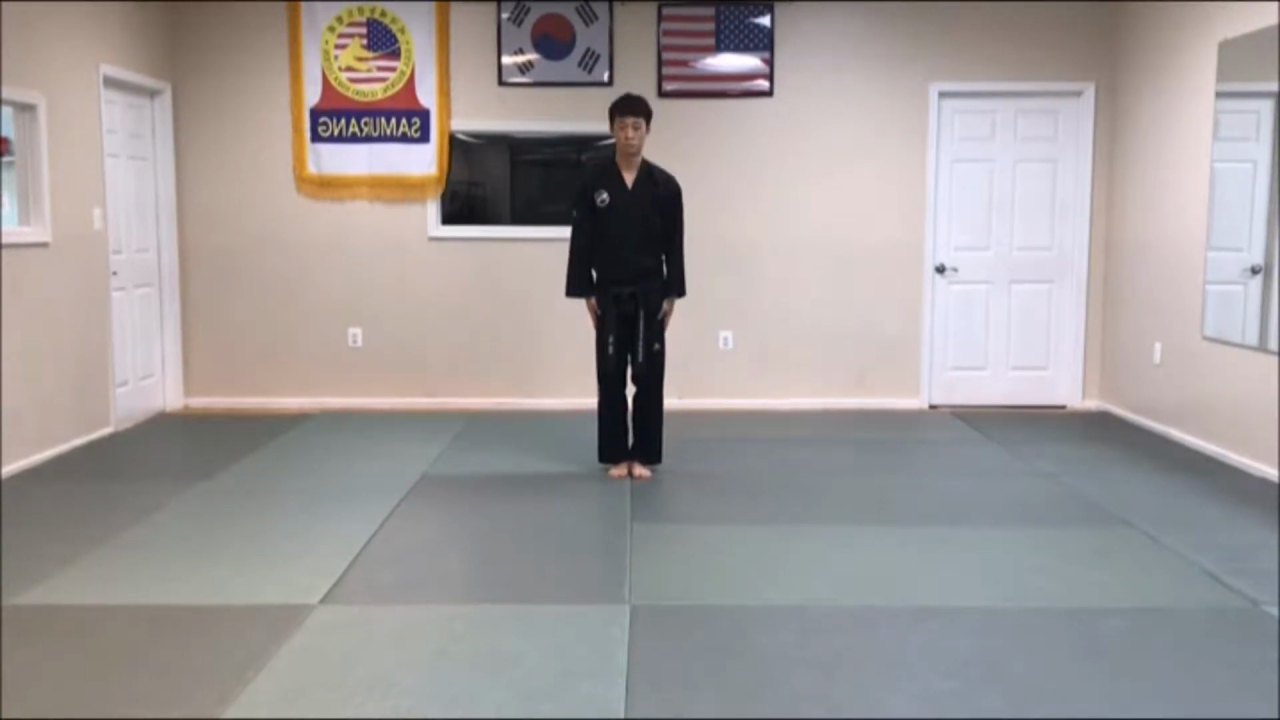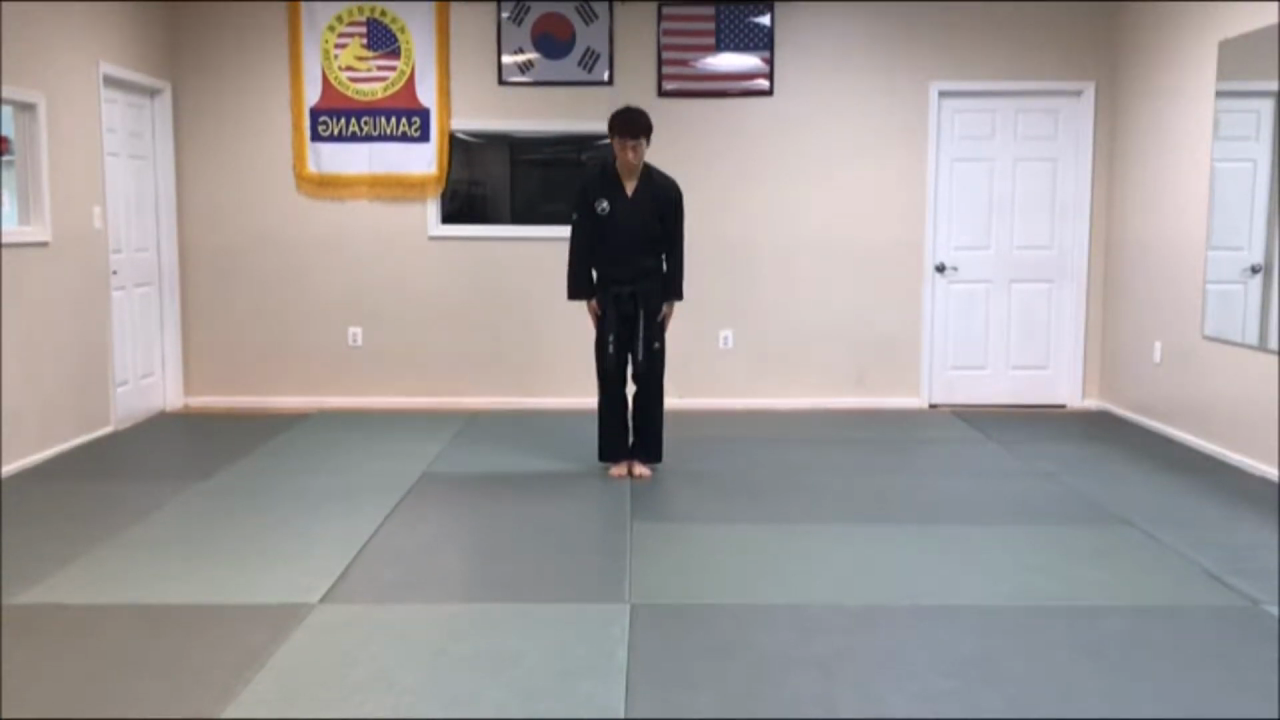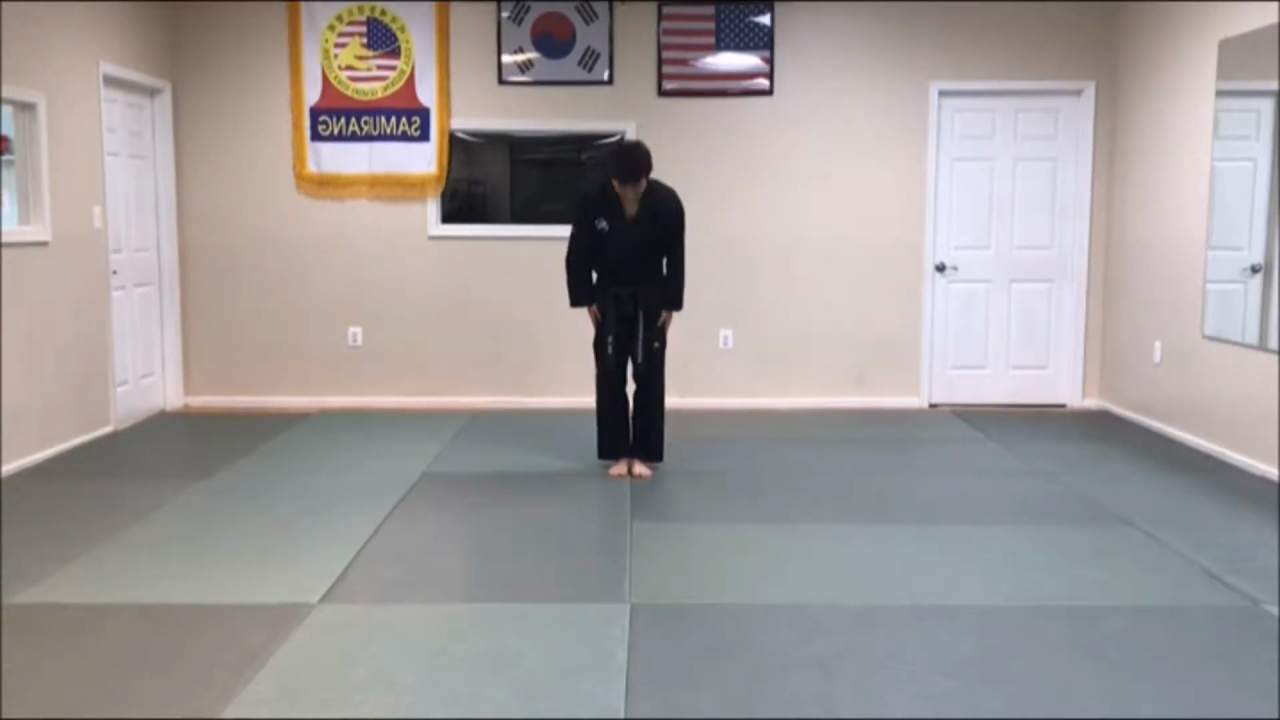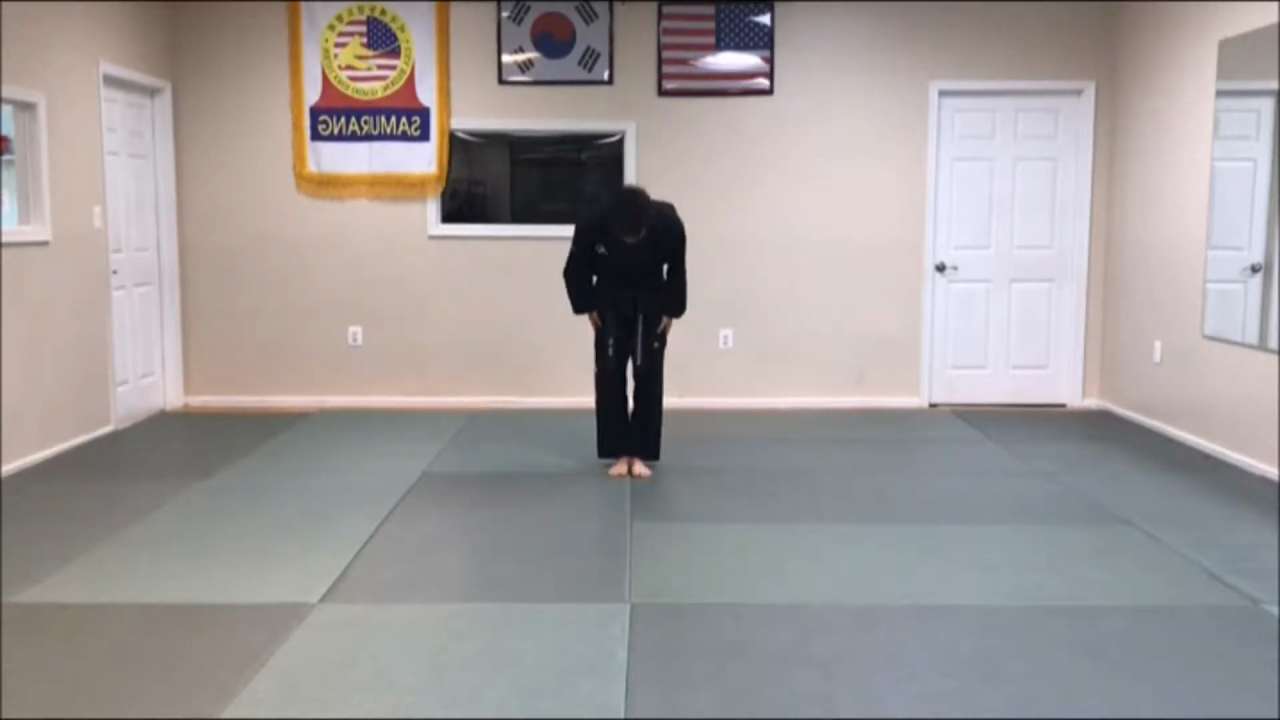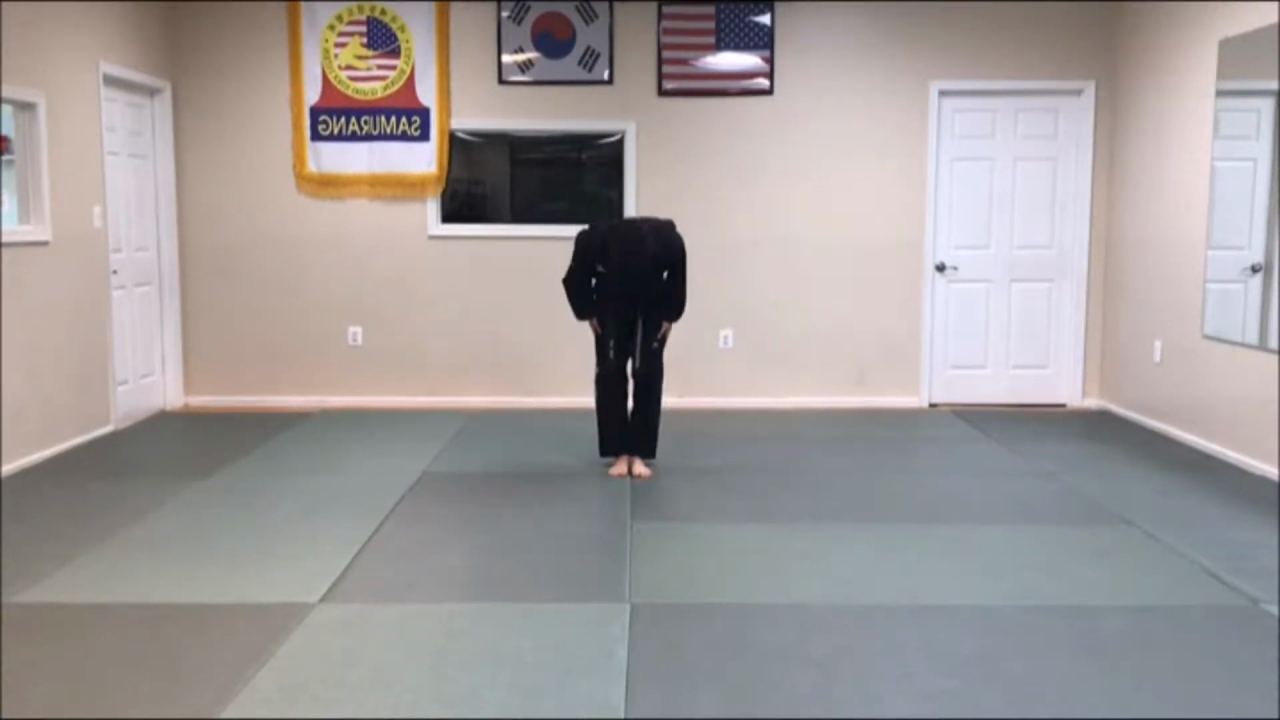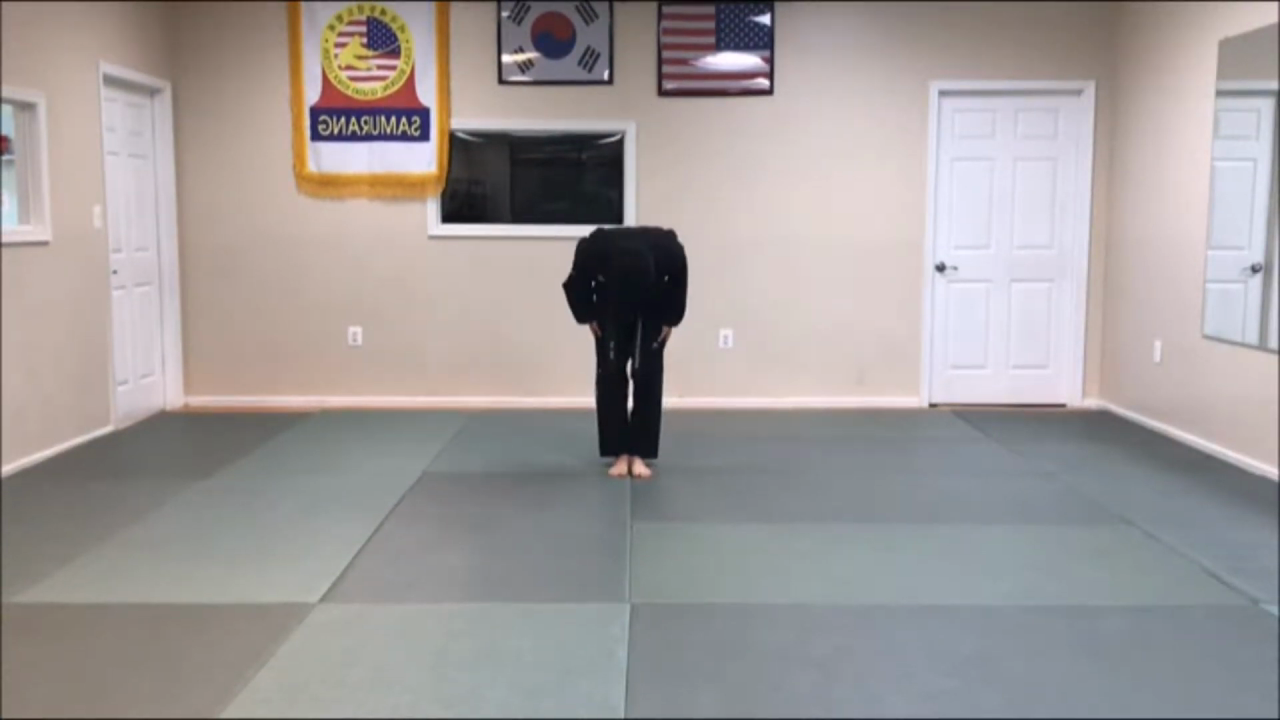
dt=0.2s
person 1, frame 1
left shoulder: (664, 185)
right shoulder: (593, 182)
left elbow: (674, 244)
right elbow: (581, 241)
left wrist: (672, 293)
right wrist: (586, 292)
left hip: (649, 294)
right hip: (609, 295)
left knee: (648, 376)
right knee: (610, 376)
left ankle: (643, 456)
right ankle: (617, 456)
person 1, frame 2
left shoulder: (666, 189)
right shoulder: (593, 186)
left elbow: (674, 247)
right elbow: (581, 244)
left wrist: (671, 296)
right wrist: (587, 293)
left hip: (650, 295)
right hip: (609, 295)
left knee: (648, 375)
right knee: (610, 375)
left ankle: (643, 455)
right ankle: (617, 454)
person 1, frame 3
left shoulder: (668, 203)
right shoulder: (593, 201)
left elbow: (675, 257)
right elbow: (578, 256)
left wrist: (670, 304)
right wrist: (587, 300)
left hip: (650, 299)
right hip: (609, 298)
left knee: (648, 374)
right knee: (610, 374)
left ankle: (643, 454)
right ankle: (618, 453)
person 1, frame 4
left shoulder: (669, 224)
right shoulder: (592, 226)
left elbow: (677, 270)
right elbow: (576, 271)
left wrist: (671, 310)
right wrist: (588, 307)
left hip: (651, 305)
right hip: (610, 304)
left knee: (648, 373)
right knee: (610, 372)
left ankle: (641, 453)
right ankle: (619, 452)
person 1, frame 5
left shoulder: (669, 241)
right shoulder: (591, 242)
left elbow: (677, 279)
right elbow: (575, 280)
left wrist: (670, 315)
right wrist: (588, 313)
left hip: (652, 309)
right hip: (610, 309)
left knee: (647, 373)
right knee: (610, 372)
left ankle: (640, 453)
right ankle: (619, 452)
person 1, frame 6
left shoulder: (669, 252)
right shoulder: (592, 251)
left elbow: (677, 284)
right elbow: (575, 285)
left wrist: (670, 319)
right wrist: (588, 316)
left hip: (652, 311)
right hip: (610, 310)
left knee: (647, 374)
right knee: (610, 373)
left ankle: (640, 453)
right ankle: (620, 452)
